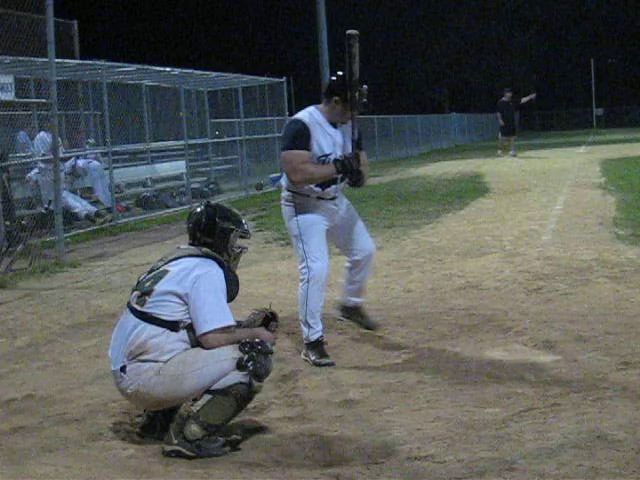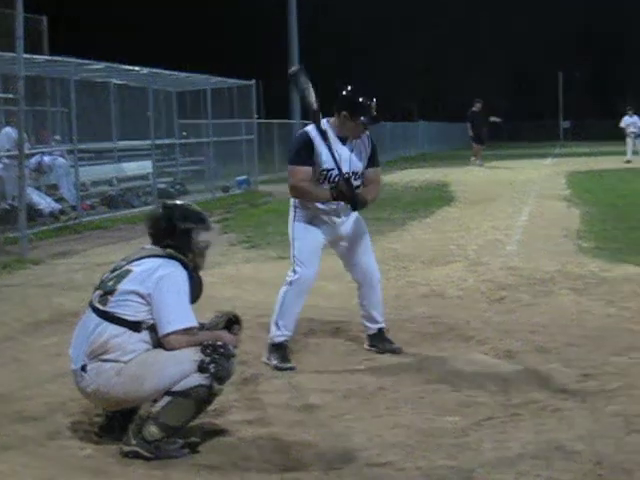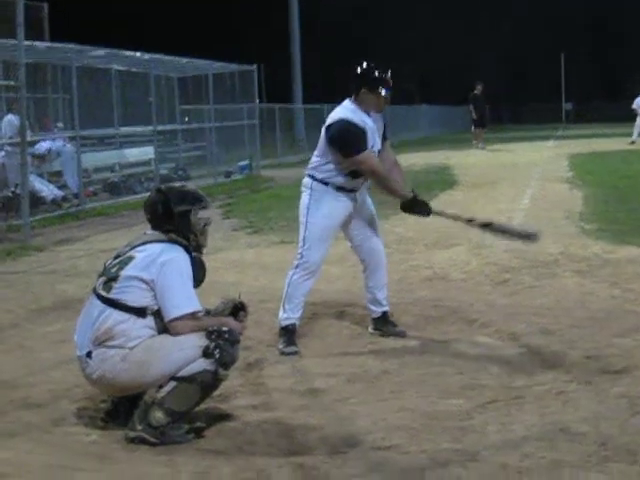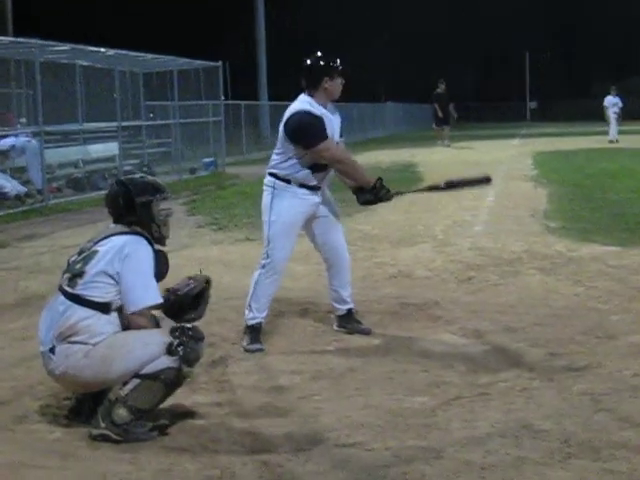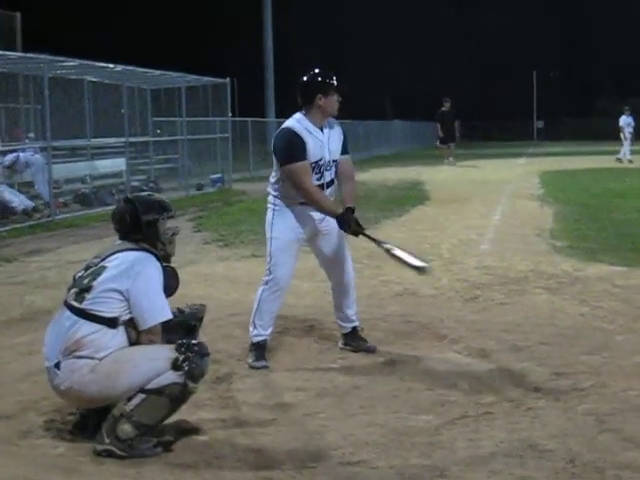
dt=0.4s
person 1, frame 1
left shoulder: (348, 126)
right shoulder: (302, 126)
left elbow: (362, 170)
right elbow: (297, 173)
left wrist: (358, 173)
right wrist: (337, 169)
left hip: (335, 202)
right hip: (303, 206)
left knee: (363, 250)
right knee: (316, 271)
left ankle: (351, 304)
right ankle: (313, 340)
person 1, frame 2
left shoulder: (366, 142)
right shoulder: (309, 138)
left elbow: (373, 183)
right elbow: (297, 188)
left wrist: (362, 197)
right wrist: (340, 195)
left hip: (348, 216)
right hip: (310, 216)
left knee: (369, 273)
right knee: (302, 277)
left ankle: (376, 333)
right ankle: (278, 344)
person 1, frame 3
left shoulder: (371, 118)
right shoulder: (345, 124)
left elbow: (387, 160)
right elbow: (376, 171)
left wrist: (405, 196)
right wrist: (410, 198)
left hip: (356, 195)
right hip: (324, 195)
left knee: (375, 255)
right knee: (309, 261)
left ankle: (380, 316)
right ankle: (287, 327)
person 1, frame 4
left shoulder: (330, 112)
right shoulder: (303, 116)
left elbow: (341, 156)
right elbow: (337, 160)
left wrist: (358, 187)
right wrist: (373, 184)
left hip: (318, 192)
right hip: (287, 194)
left knee: (338, 254)
right knee: (274, 260)
left ankle: (345, 314)
right ankle: (253, 325)
person 1, frame 5
left shoulder: (336, 130)
right shoulder: (290, 134)
left elbow: (345, 174)
right elbow: (304, 187)
left wrist: (348, 210)
right wrist: (337, 213)
left hip: (325, 211)
right hip: (288, 211)
left knee: (343, 271)
right knee: (277, 278)
left ankle: (349, 332)
right ankle: (258, 342)
person 2, frame 1
left shoulder: (178, 260)
right shoulder: (205, 268)
right elbow: (213, 338)
left wrist: (247, 325)
right wrist: (255, 334)
right hip: (147, 377)
left knee: (223, 346)
right knee: (255, 356)
left ankle: (163, 417)
right ankle: (189, 435)
person 2, frame 2
left shoulder: (142, 260)
right shoulder: (169, 269)
right elbow: (175, 340)
left wrist: (208, 328)
right wrist: (218, 337)
right hip: (107, 376)
left knee: (190, 344)
right knee: (217, 358)
left ankle: (122, 417)
right ankle: (147, 437)
person 2, frame 3
left shoulder: (144, 246)
right shoulder: (171, 254)
right elbow: (181, 325)
left wrist: (213, 315)
right wrist: (224, 324)
left hip: (95, 358)
right hip: (113, 362)
left knee: (197, 331)
right knee: (223, 344)
left ankle: (128, 404)
right ankle: (152, 422)
person 2, frame 4
left shoulder: (108, 240)
right shoulder: (134, 246)
right elbow: (139, 320)
left wrist: (167, 295)
right wrist: (166, 329)
left hip: (57, 354)
right hip: (76, 358)
left knee: (152, 328)
right knee: (187, 341)
left ankle: (92, 400)
right ankle: (115, 419)
person 2, frame 5
left shoulder: (113, 257)
right shoulder: (143, 261)
right elbow: (151, 337)
left hip: (62, 370)
right hip: (81, 374)
right knee: (193, 357)
left ankle: (97, 414)
right ankle: (119, 435)
